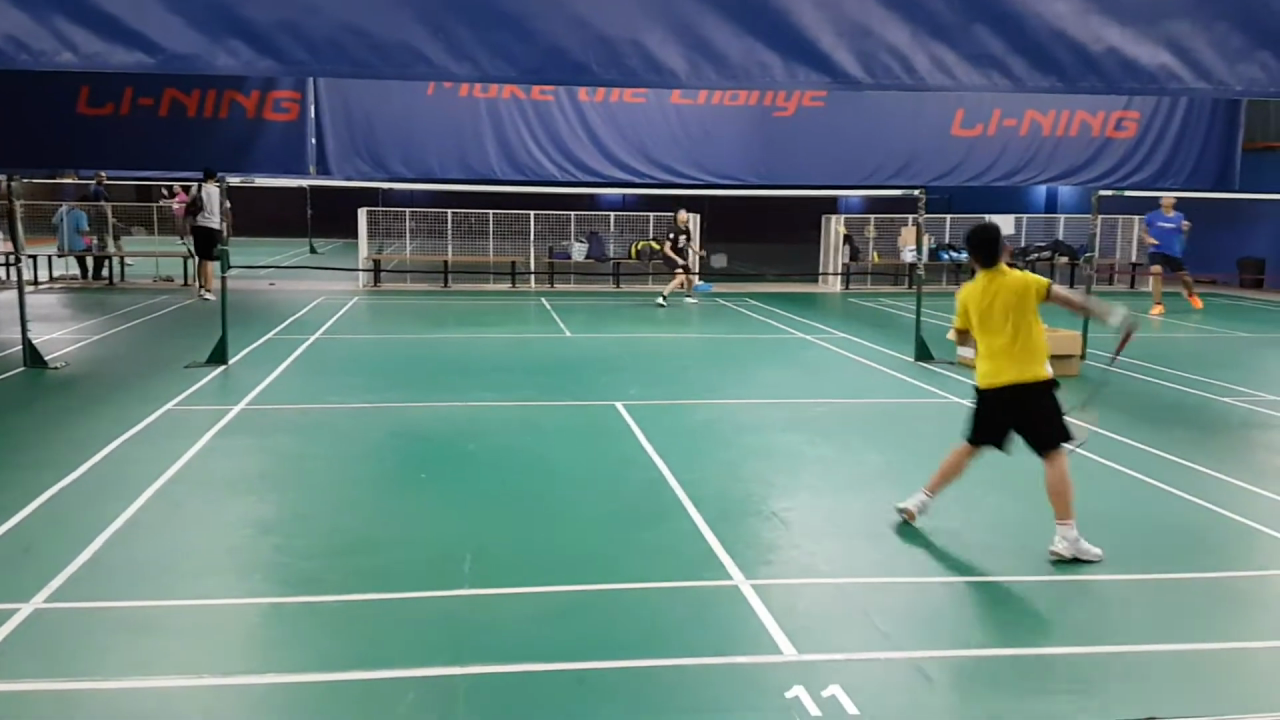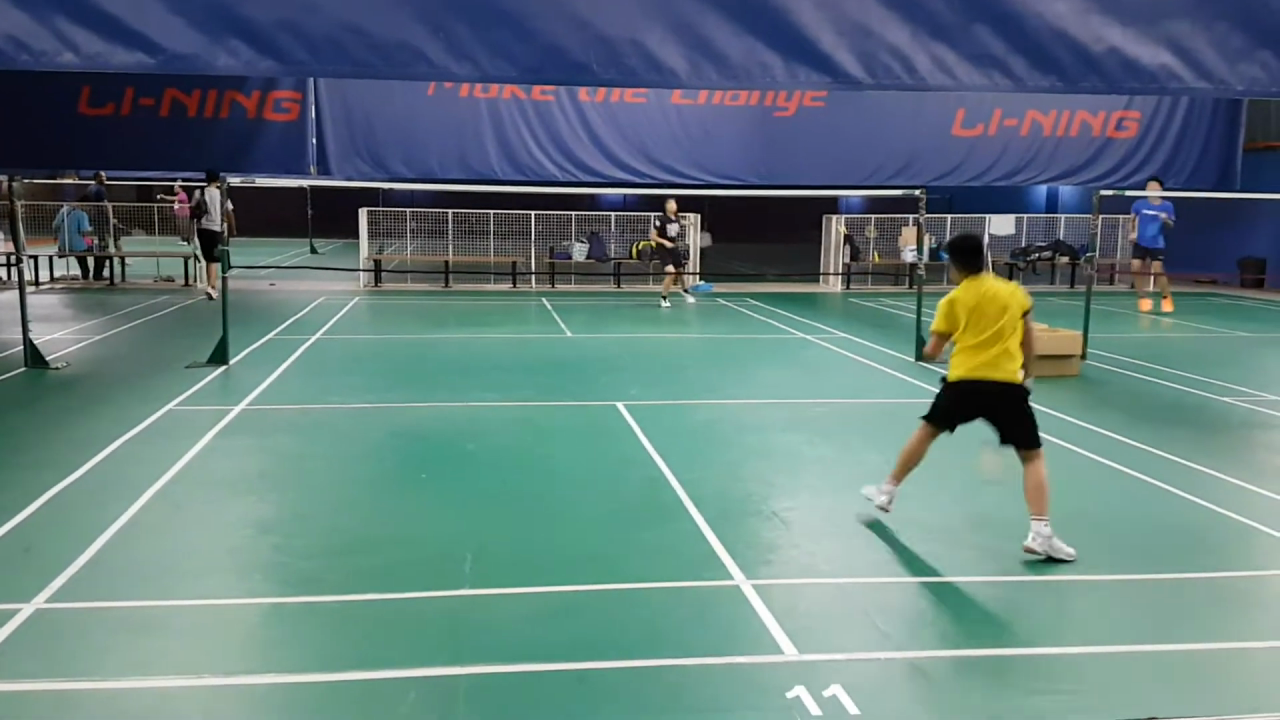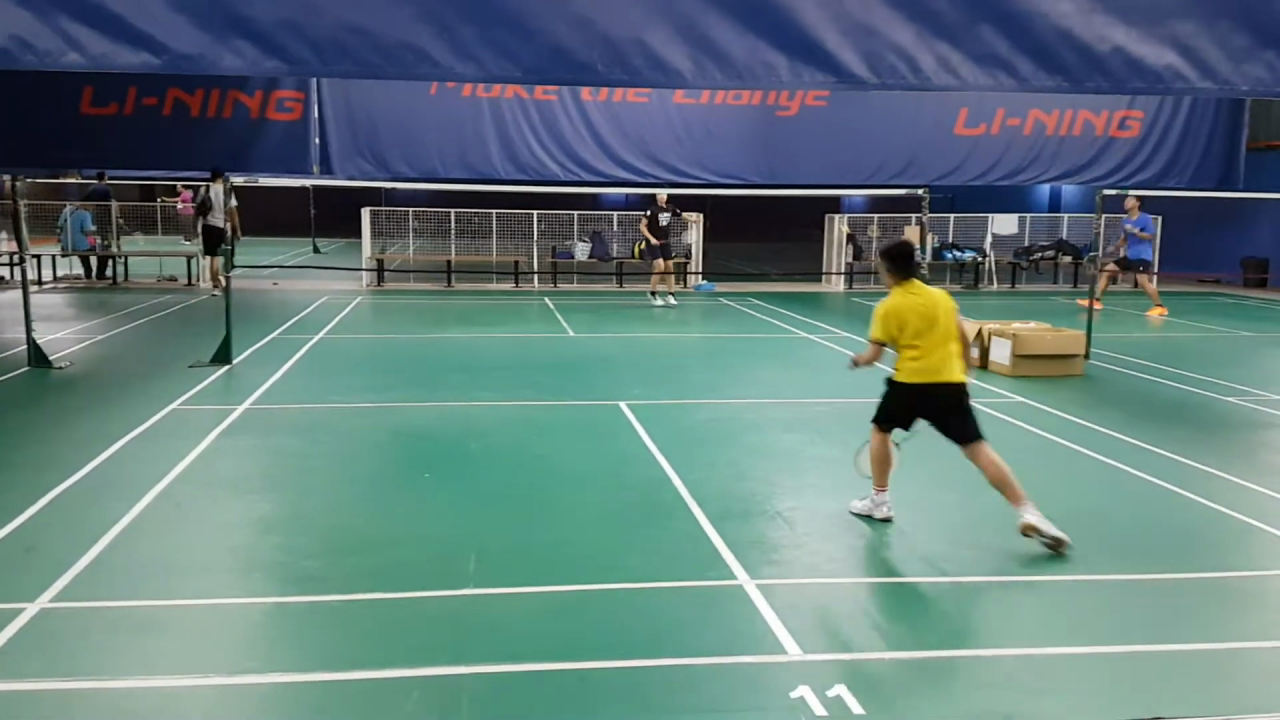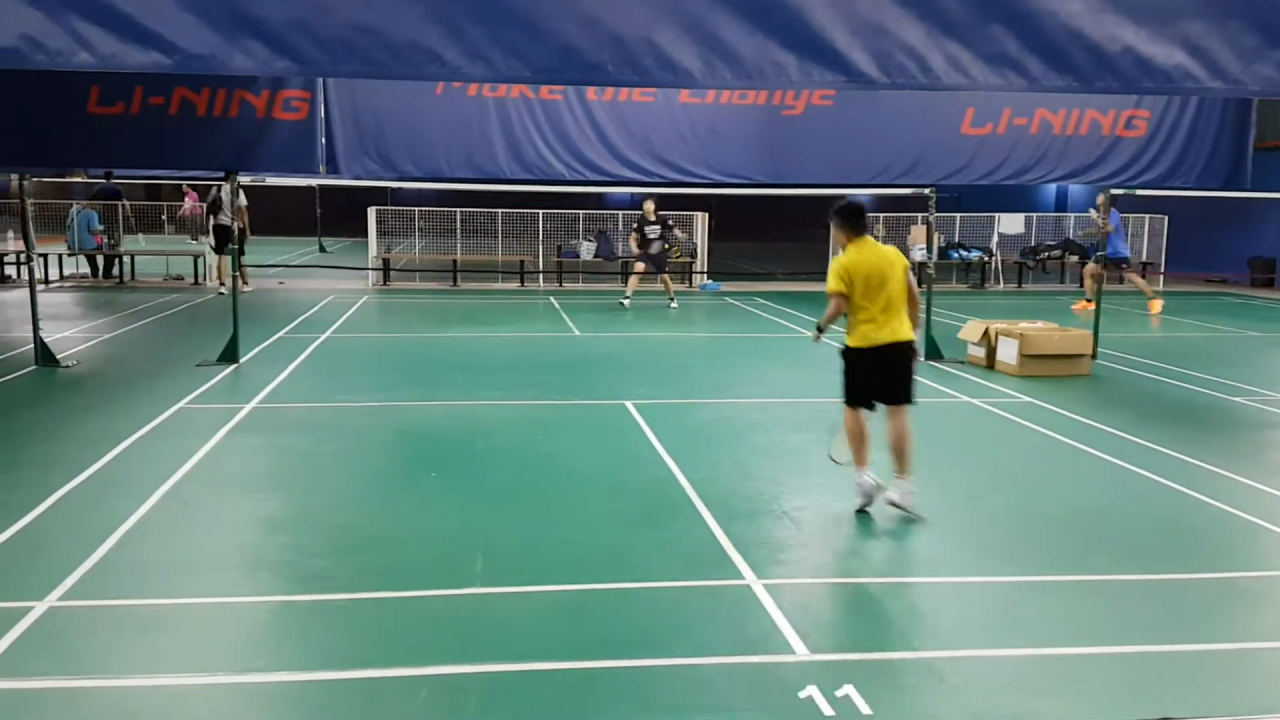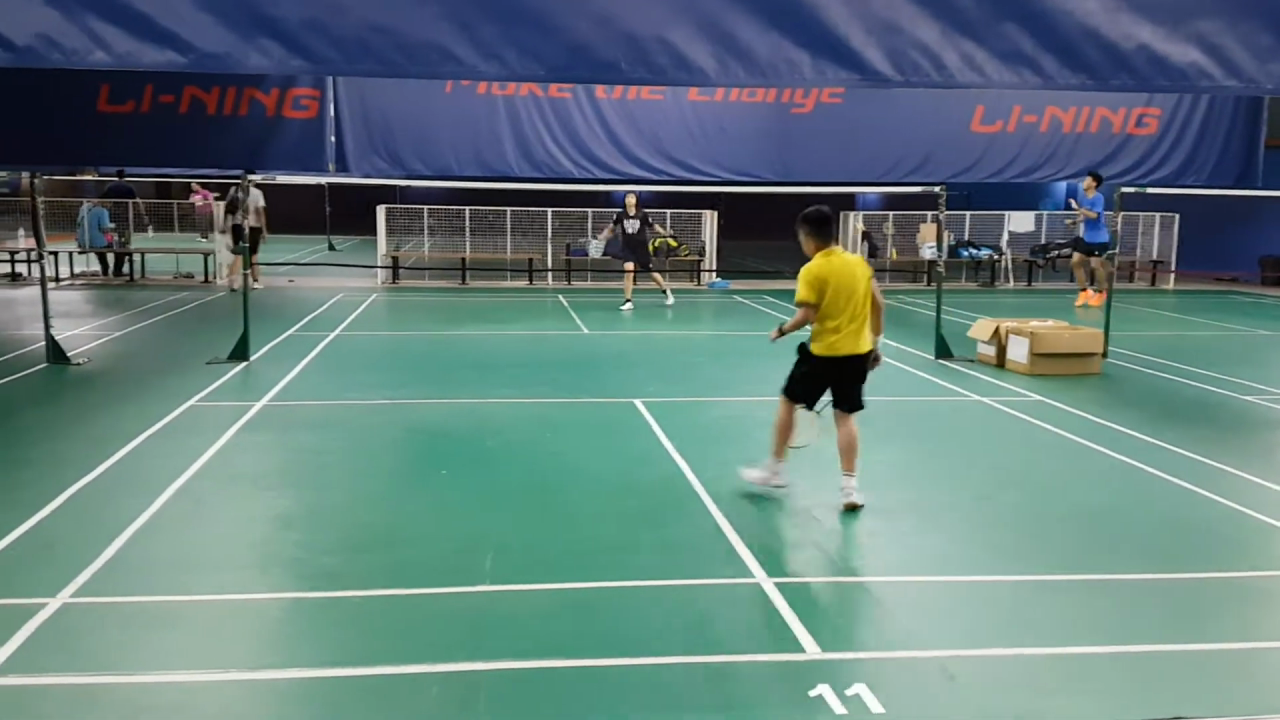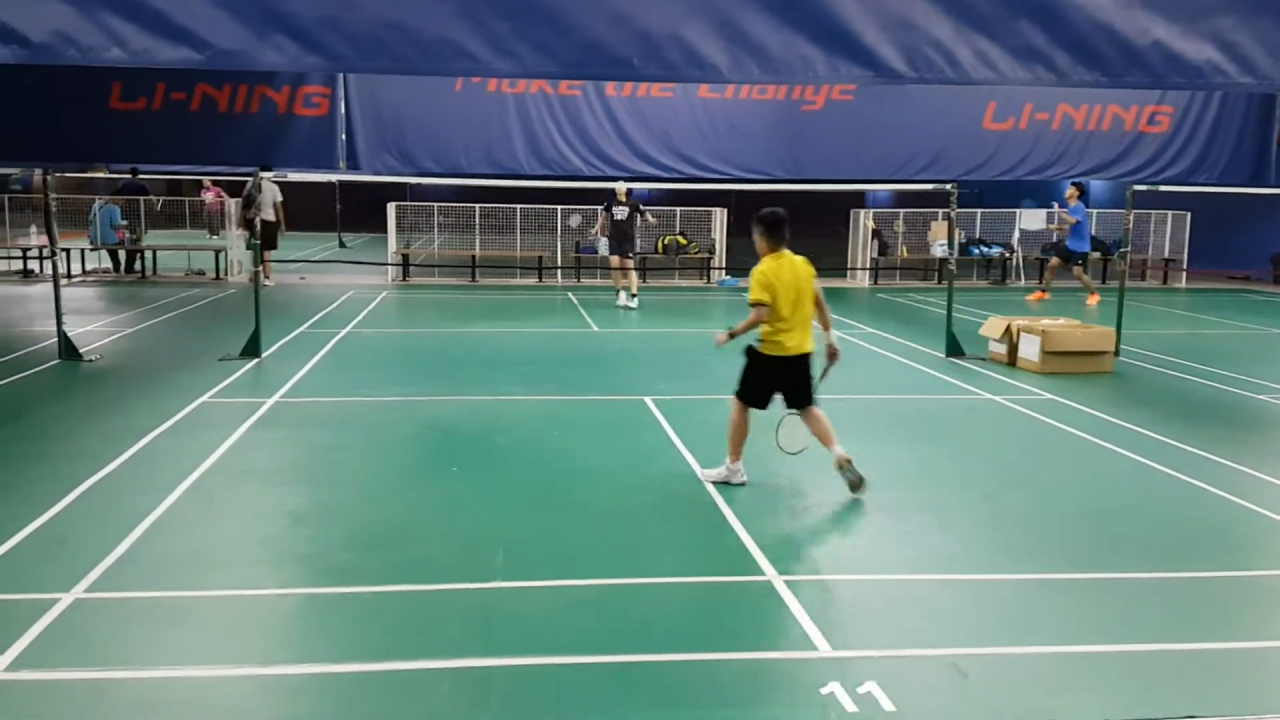
dt=0.2s
person 1, frame 1
left shoulder: (966, 294)
right shoulder: (1025, 282)
left elbow: (961, 337)
right elbow: (1071, 301)
right wrist: (1108, 313)
left hip: (991, 385)
right hip: (1031, 382)
left knee: (968, 448)
right knee: (1055, 456)
left ankle: (919, 502)
right ankle: (1066, 536)
person 1, frame 2
left shoulder: (951, 301)
right shoulder: (1013, 293)
left elbow: (931, 352)
right elbow: (1027, 341)
left wrist: (933, 347)
right wrist: (1025, 375)
left hip: (963, 381)
right hip: (1005, 383)
left knee: (927, 430)
right knee: (1032, 456)
left ankle: (887, 492)
right ankle: (1040, 532)
person 1, frame 3
left shoulder: (887, 307)
right shoulder: (941, 297)
left elbow: (873, 356)
right elbow: (963, 341)
left wrist: (859, 360)
right wrist: (961, 373)
left hip: (910, 383)
right hip: (950, 382)
left knee: (880, 431)
right knee: (978, 450)
left ankle: (879, 501)
right ankle: (1029, 514)
person 1, frame 4
left shoulder: (844, 263)
right shoulder: (894, 254)
left elbow: (837, 307)
right elbow: (914, 297)
left wrist: (821, 326)
right wrist: (912, 336)
left hip: (863, 345)
right hip: (900, 341)
left knee: (853, 409)
right knee: (897, 412)
left ankle: (864, 476)
right ankle: (901, 486)
person 1, frame 5
left shoulder: (811, 271)
right shoulder: (858, 263)
left elbow: (806, 316)
right elbow: (877, 305)
left wrist: (782, 330)
right wrist: (874, 343)
left hip: (823, 352)
right hip: (858, 352)
left knee: (787, 403)
right knee: (845, 416)
left ankle: (773, 470)
right ankle: (850, 487)
person 1, frame 6
left shoulder: (762, 272)
right shoulder: (803, 265)
left elbow: (759, 316)
right elbow: (820, 305)
left wrist: (731, 333)
right wrist: (830, 339)
left hip: (771, 352)
right hip: (801, 350)
left knee: (741, 404)
right knee: (807, 409)
left ankle: (733, 468)
right ankle: (840, 456)
